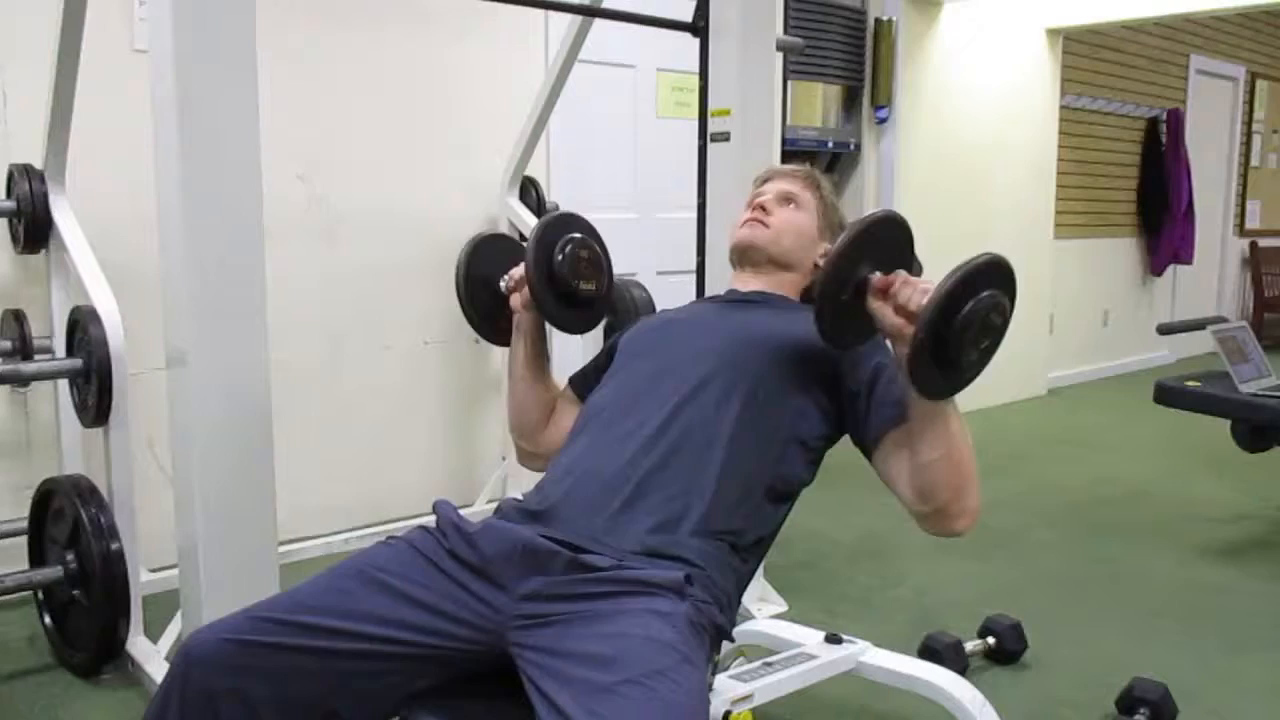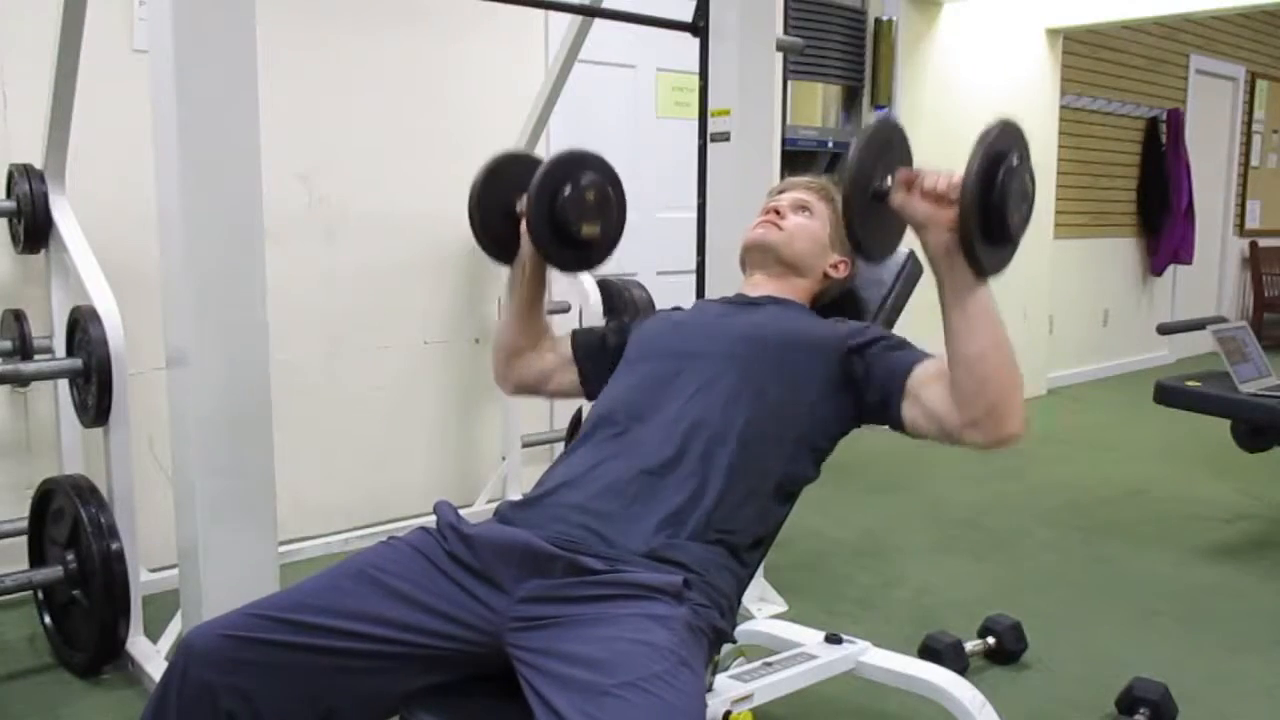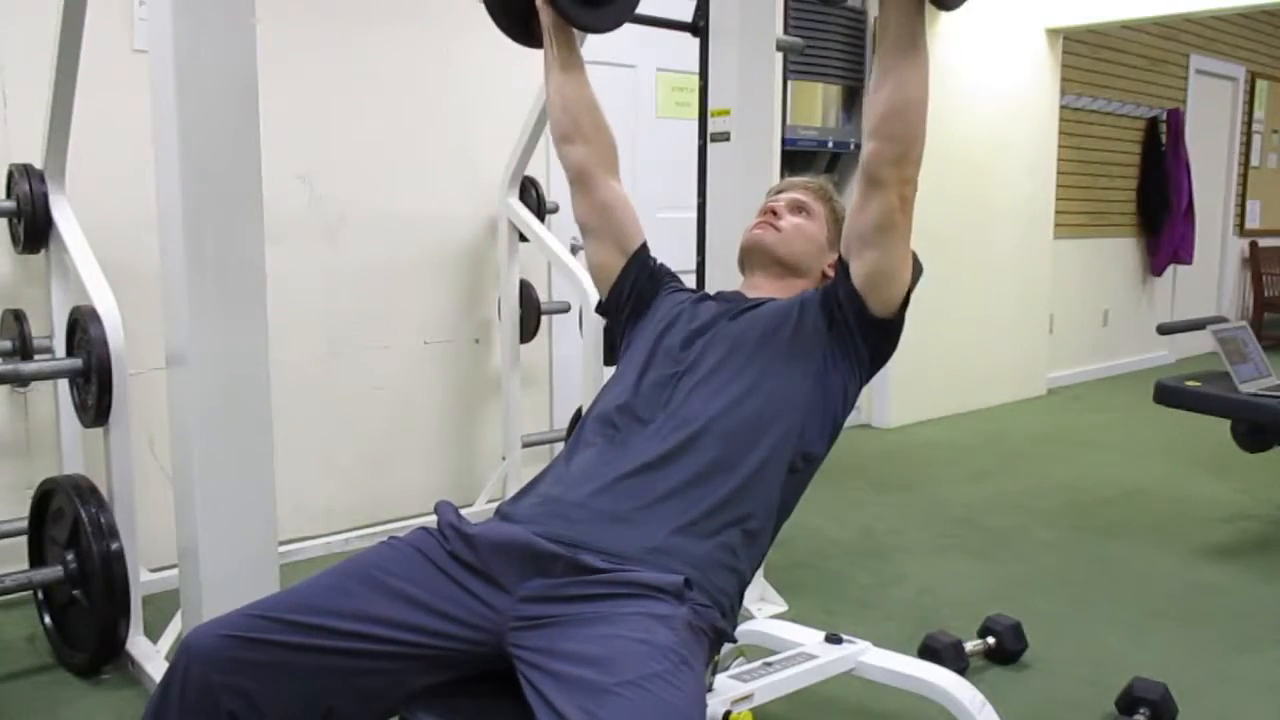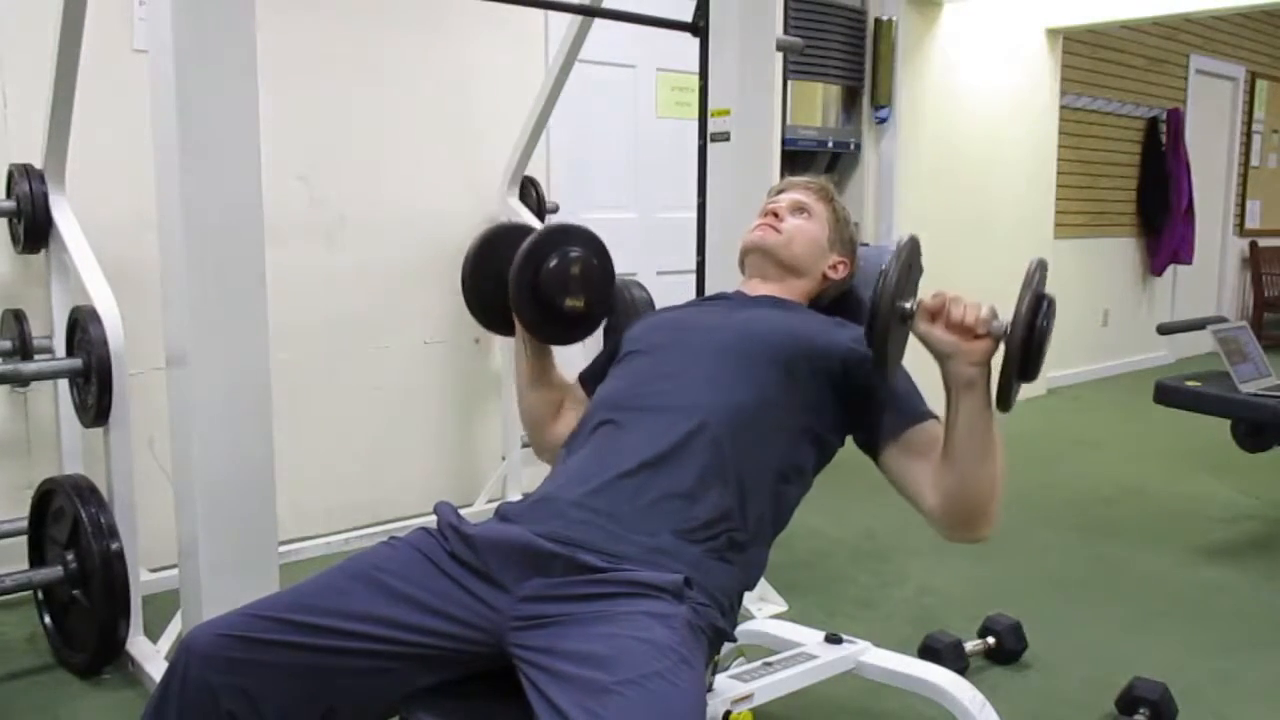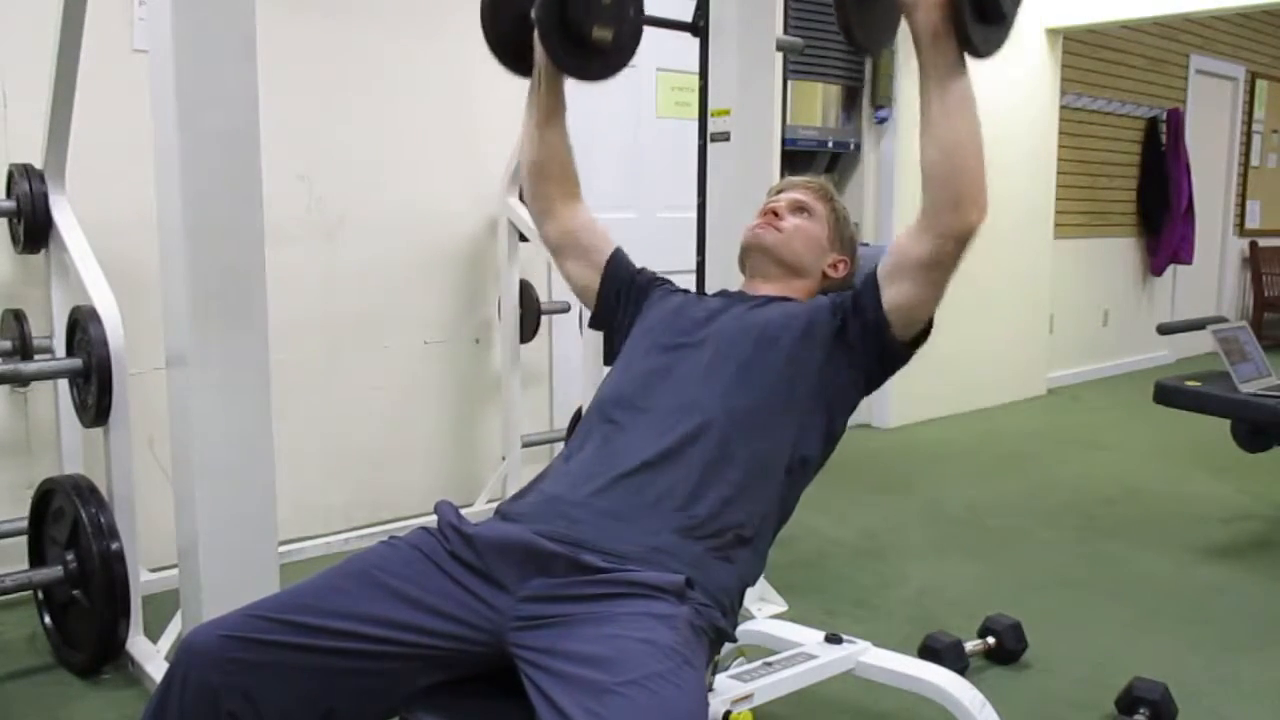
dt=1s
person 1, frame 1
left shoulder: (837, 346)
right shoulder: (651, 326)
left elbow: (946, 509)
right elbow: (536, 442)
right wrist: (528, 325)
left hip: (646, 593)
right hip: (497, 550)
person 1, frame 2
left shoulder: (839, 344)
right shoulder: (659, 325)
left elbow: (991, 415)
right elbow: (517, 364)
left wrist: (945, 246)
right wrist: (532, 251)
left hip: (644, 597)
right hip: (508, 549)
person 1, frame 3
left shoulder: (831, 333)
right shoulder: (661, 306)
left elbow: (888, 181)
right elbow: (589, 170)
left hip: (644, 596)
right hip: (496, 549)
person 1, frame 4
left shoulder: (842, 351)
right shoulder: (657, 324)
left elbow: (963, 516)
left wrist: (967, 376)
right wrist: (533, 328)
left hip: (645, 594)
right hip: (493, 550)
person 1, frame 5
left shoulder: (837, 338)
right shoulder: (656, 307)
left elbow: (948, 226)
right elbow: (553, 209)
left hip: (644, 594)
right hip: (495, 548)
